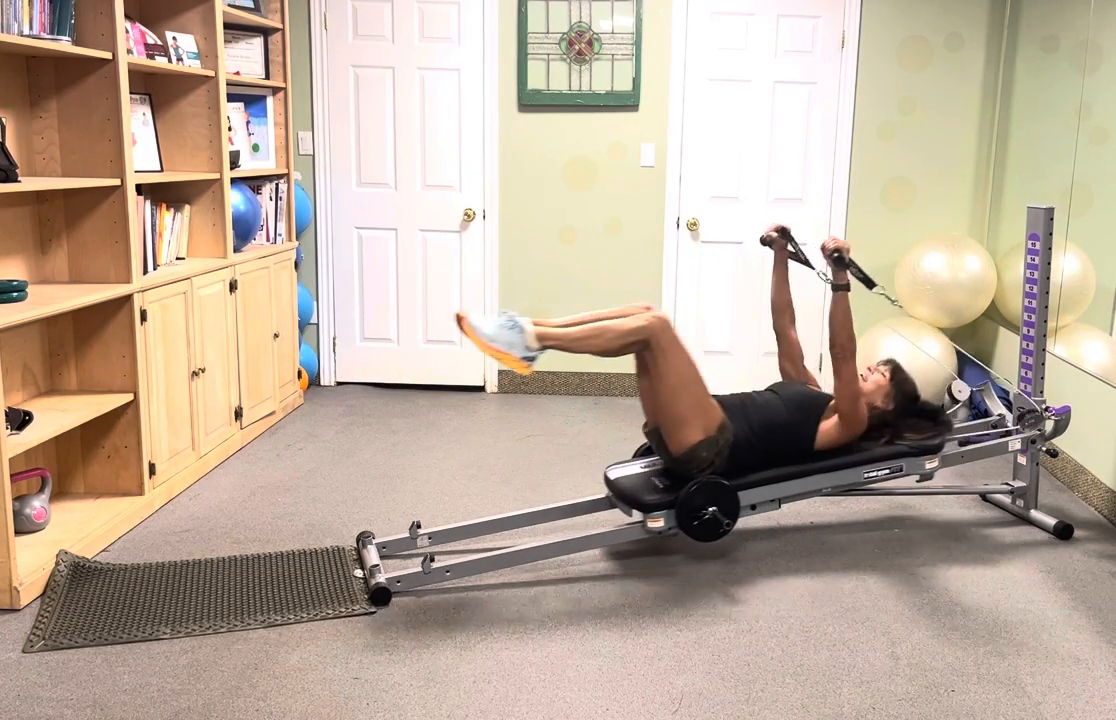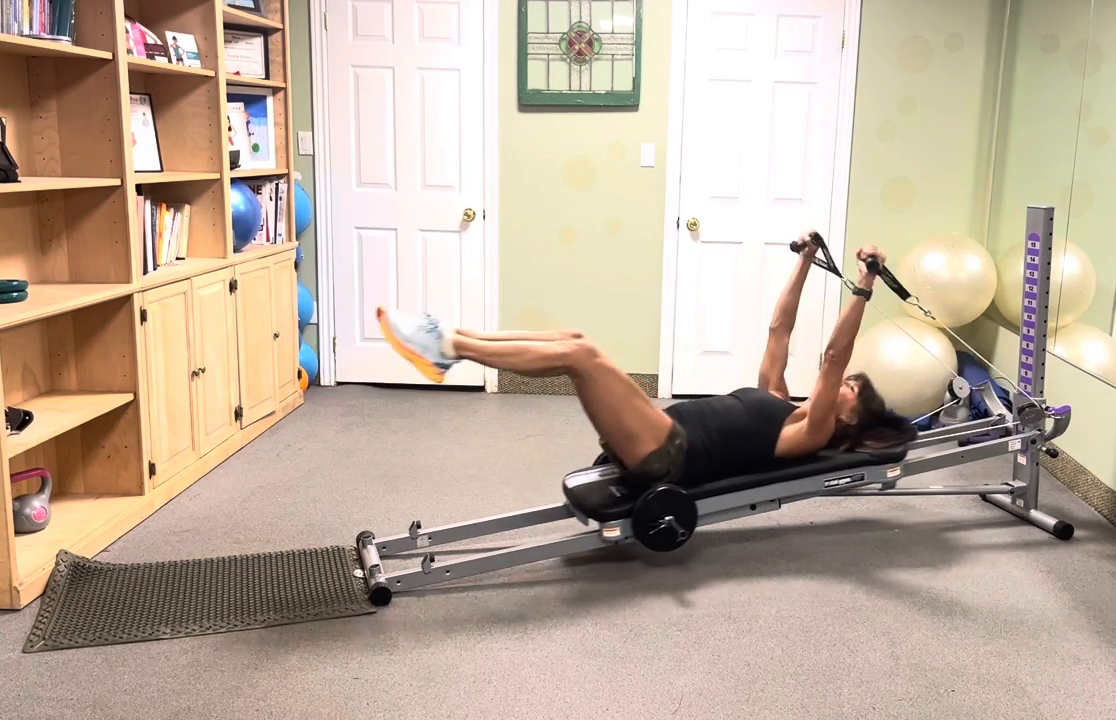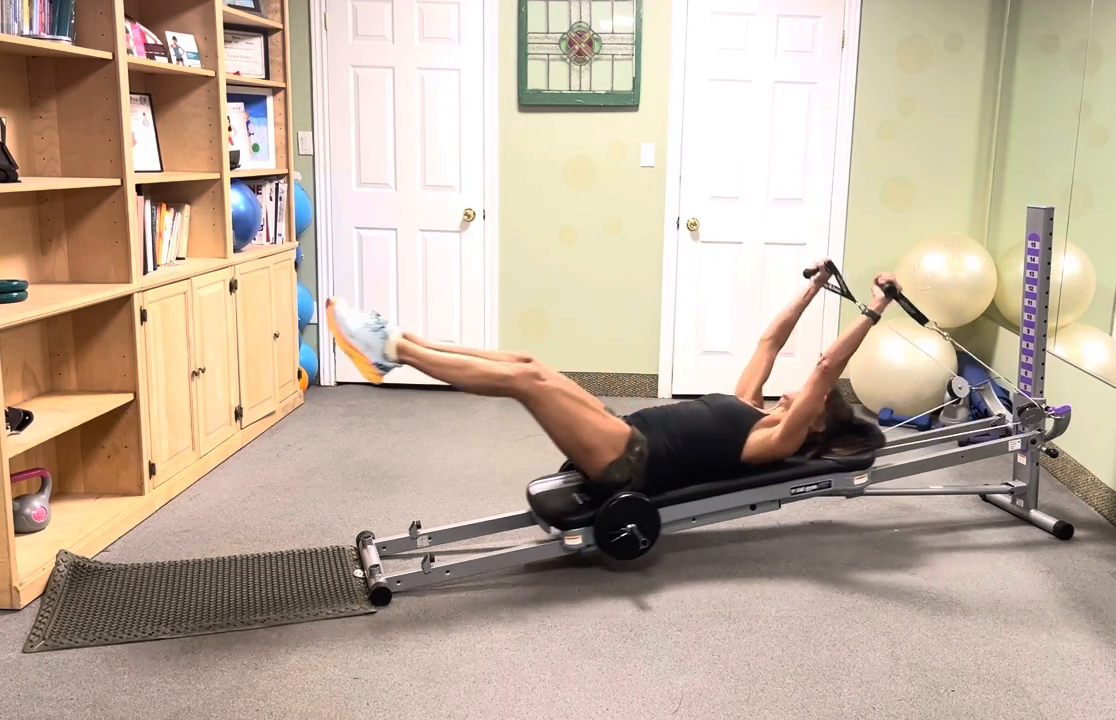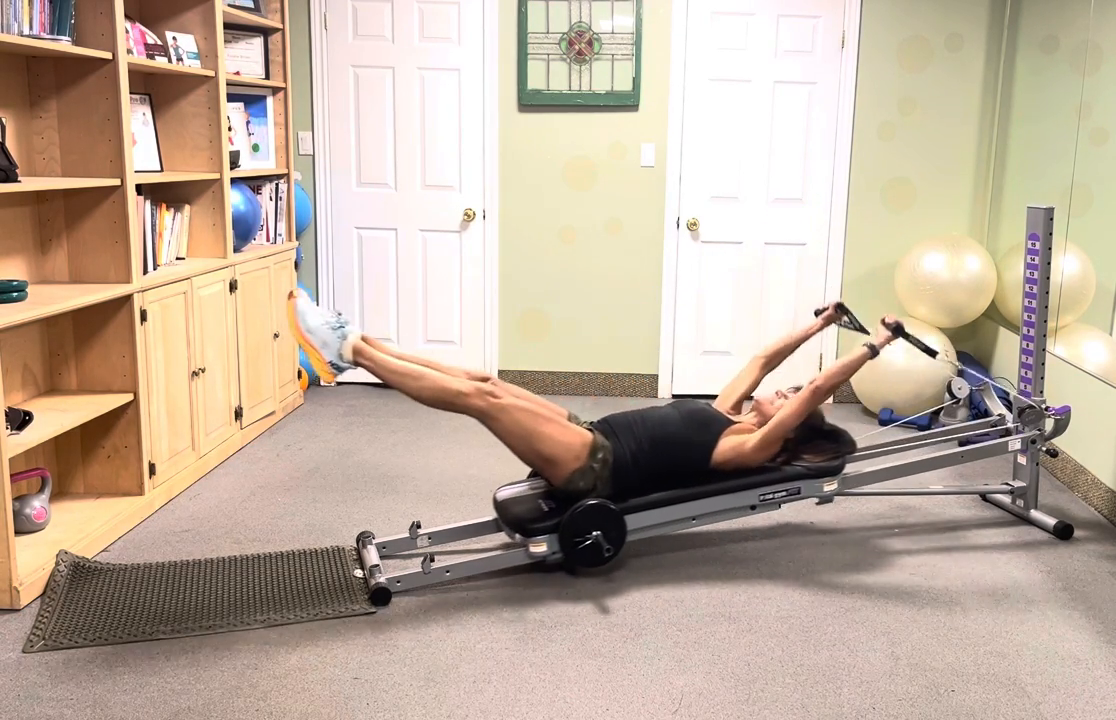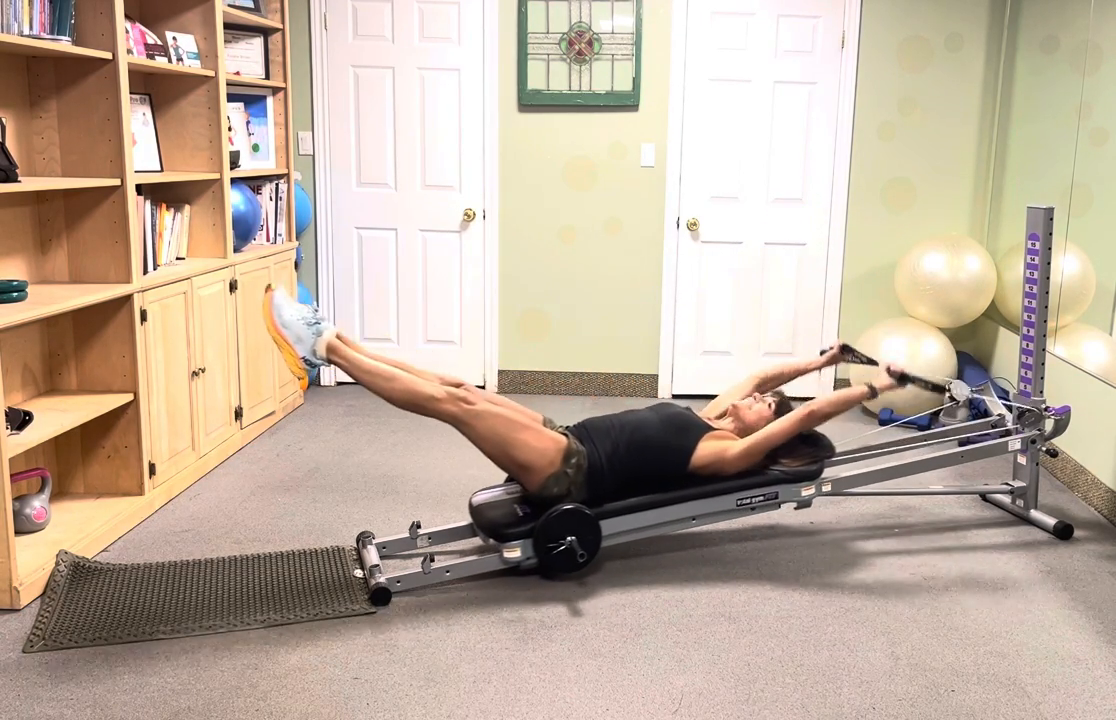
dt=0.2s
person 1, frame 1
left shoulder: (849, 424)
right shoulder: (809, 393)
left elbow: (844, 353)
right elbow: (783, 325)
left wrist: (839, 278)
right wrist: (780, 257)
left hip: (710, 449)
right hip: (682, 436)
left knee: (654, 324)
right knee: (641, 313)
left ankle: (530, 341)
right ankle: (530, 333)
person 1, frame 2
left shoulder: (814, 434)
right shoulder: (775, 401)
left elbow: (835, 356)
right elbow: (779, 329)
left wrist: (862, 288)
right wrist: (803, 264)
left hip: (668, 455)
right hip: (657, 437)
left knee: (580, 353)
right knee: (572, 340)
left ankle: (450, 347)
right ankle: (453, 341)
person 1, frame 3
left shoulder: (781, 443)
right shoulder: (748, 409)
left elbow: (825, 369)
right elbow: (771, 339)
left wrist: (872, 313)
right wrist: (813, 288)
left hip: (631, 463)
right hip: (620, 438)
left knee: (526, 376)
right knee: (523, 363)
left ankle: (394, 350)
right ankle: (398, 343)
person 1, frame 4
left shoulder: (753, 449)
right shoulder: (727, 417)
left elbow: (813, 392)
right elbow: (763, 359)
left wrist: (871, 347)
right wrist: (820, 323)
left hip: (597, 468)
right hip: (591, 440)
left knee: (479, 395)
right knee: (480, 379)
left ankle: (351, 352)
right ankle: (356, 346)
person 1, frame 5
left shoulder: (731, 454)
right shoulder: (710, 425)
left elbow: (802, 419)
right elbow: (758, 376)
left wrist: (871, 389)
right wrist: (824, 360)
left hip: (571, 473)
right hip: (567, 440)
left knee: (455, 402)
right knee: (455, 386)
left ankle: (324, 349)
right ankle: (330, 342)
